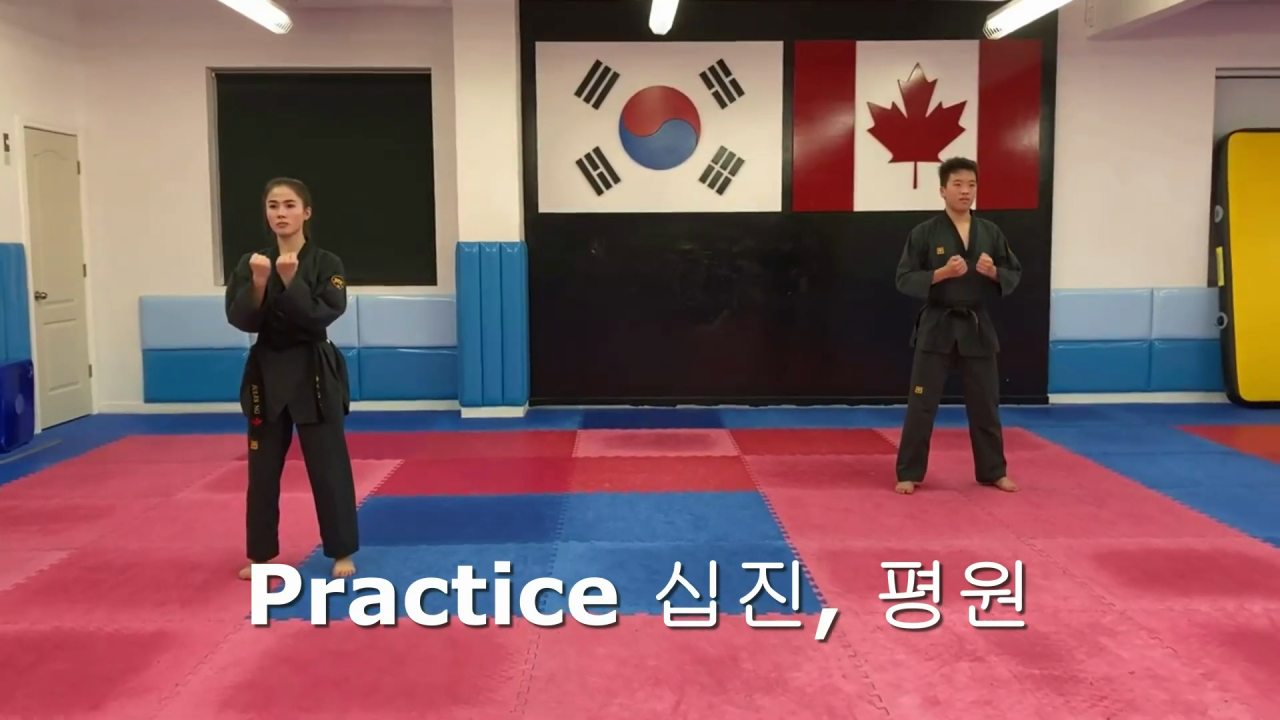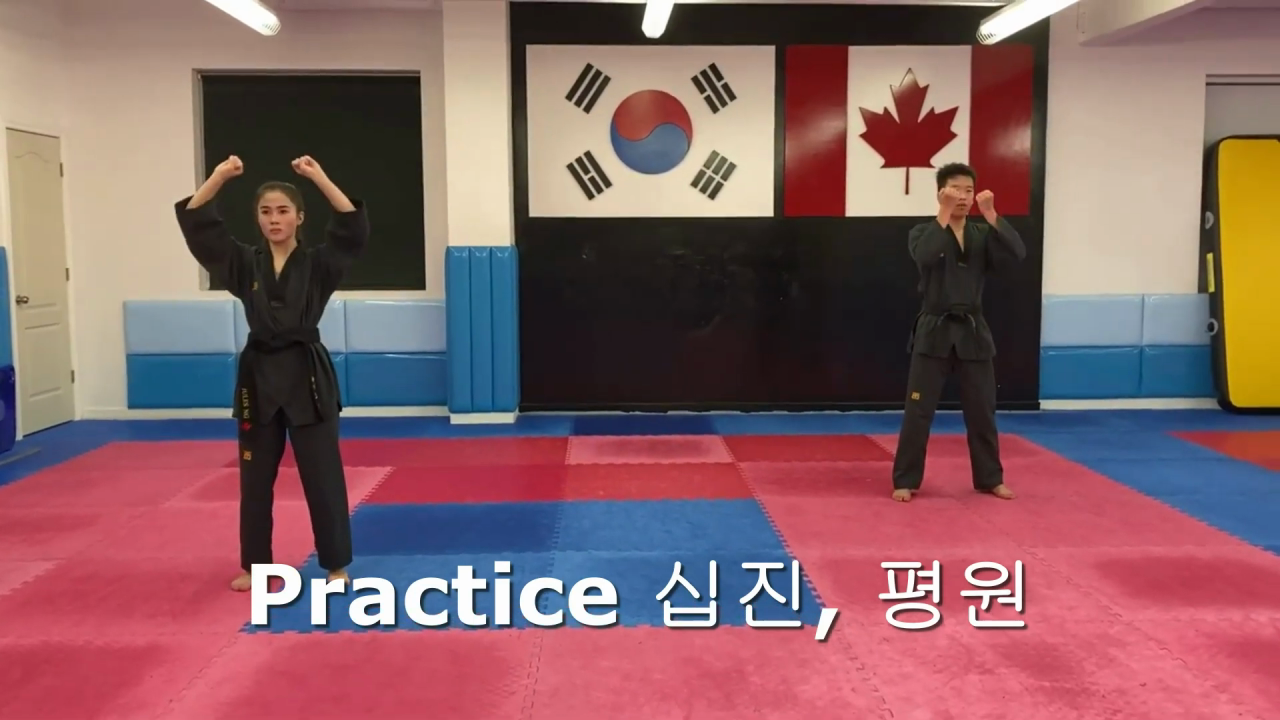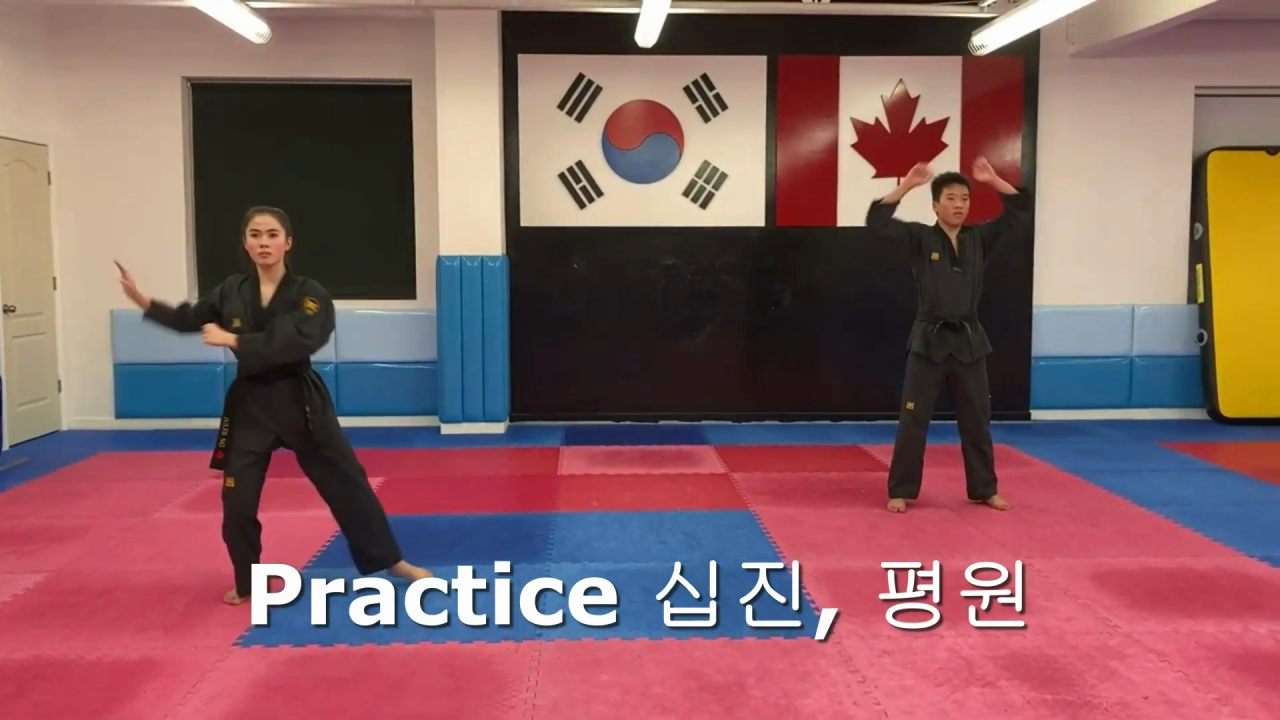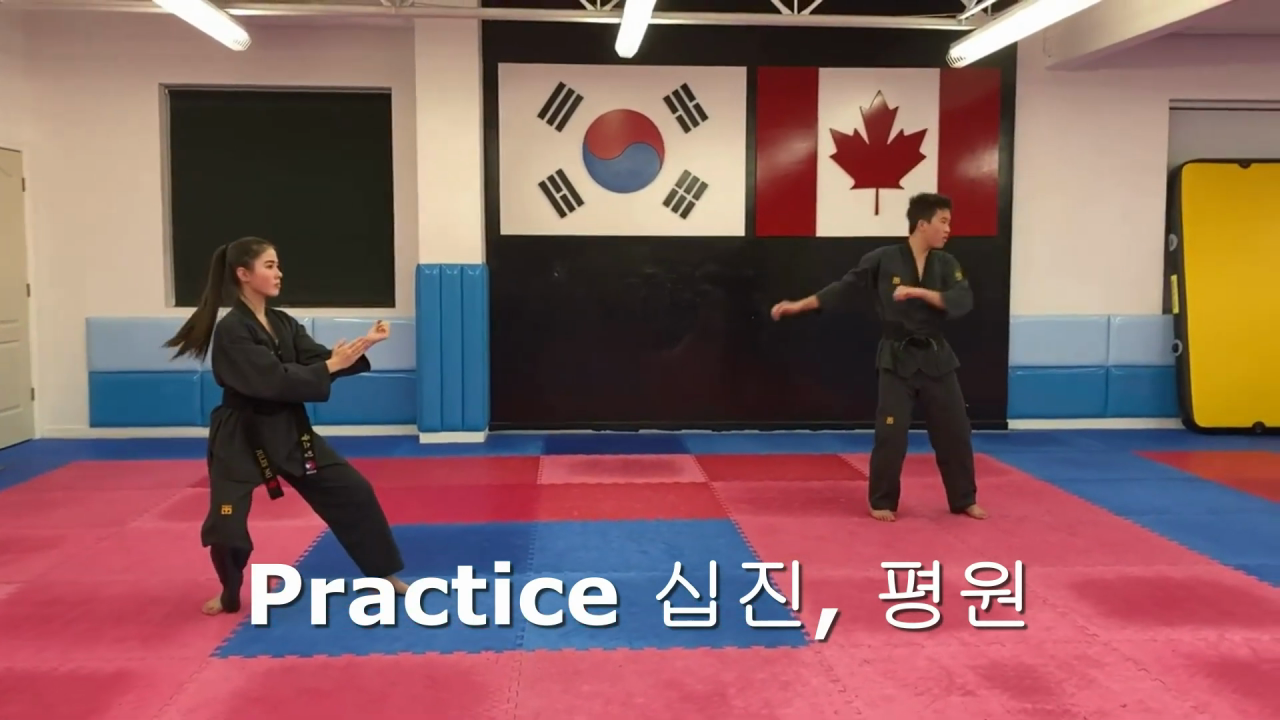
dt=0.7s
person 1, frame 1
left shoulder: (326, 263)
right shoulder: (250, 264)
left elbow: (325, 313)
right elbow: (239, 318)
left wrist: (291, 282)
right wrist: (257, 285)
left hip: (314, 370)
right hip: (267, 370)
left knee: (328, 466)
right knee: (263, 469)
left ankle: (342, 551)
right ankle: (261, 553)
person 1, frame 2
left shoulder: (318, 263)
right shoulder: (243, 262)
left elbow: (354, 228)
right elbow: (195, 223)
left wrist: (320, 179)
right wrist: (218, 178)
left hip: (307, 374)
right hip: (259, 376)
left knee: (323, 474)
right knee: (256, 476)
left ankle: (336, 565)
right ankle: (255, 564)
person 1, frame 3
left shoulder: (310, 295)
right shoulder: (231, 292)
left elbow: (292, 346)
right elbow: (192, 317)
left wrist: (234, 341)
right wrist: (144, 300)
left hip: (300, 401)
right hip: (249, 403)
left knee: (348, 481)
right knee: (238, 501)
left ankle: (389, 564)
right ankle: (246, 581)
person 1, frame 4
left shoulder: (284, 323)
right shoulder: (231, 331)
left elbow: (318, 362)
right elbow: (274, 381)
left wrist: (361, 345)
right wrist: (330, 366)
left hip: (290, 430)
right hip: (242, 437)
left knee: (354, 492)
right knee: (226, 526)
left ankle: (383, 575)
right ankle: (230, 594)
person 2, frame 1
left shoulder: (990, 232)
right shoulder: (925, 232)
left elbow: (1014, 275)
right elbow: (904, 280)
left wrist: (994, 272)
right wrist: (940, 274)
left hip: (977, 326)
right hip: (937, 326)
left knee: (985, 404)
right knee: (922, 404)
left ankle: (993, 471)
right ankle: (909, 473)
person 2, frame 2
left shoulder: (983, 235)
right shoulder: (923, 231)
left elbow: (1017, 254)
right elbow: (924, 256)
left wrist: (991, 216)
right wrist: (944, 213)
left hip: (973, 331)
right hip: (934, 331)
left knee: (982, 410)
right knee: (918, 410)
left ankle: (990, 478)
right ankle: (905, 481)
person 2, frame 3
left shoulder: (979, 239)
right shoulder: (920, 238)
left elbow: (1018, 214)
right elbow: (878, 221)
left wrist: (994, 180)
right wrist: (907, 184)
left hip: (969, 340)
right hip: (929, 340)
left knee: (976, 420)
right knee: (913, 420)
left ankle: (984, 489)
right ankle: (900, 491)
person 2, frame 4
left shoulder: (946, 263)
right shoulder: (882, 259)
left elbow: (962, 301)
right elbow: (844, 289)
left wrist: (918, 292)
right wrist: (799, 306)
left hip: (935, 356)
right hip: (897, 356)
left knee: (955, 430)
right knee: (892, 433)
left ankle: (964, 499)
right ankle: (883, 501)
